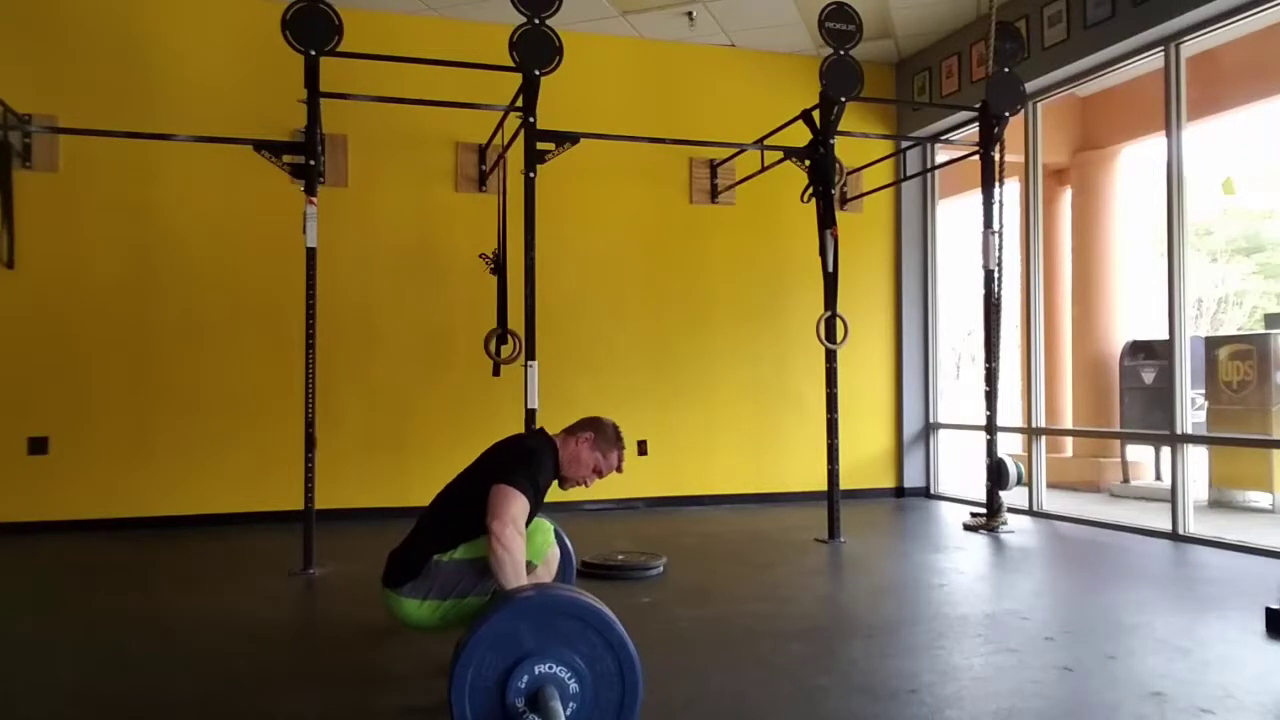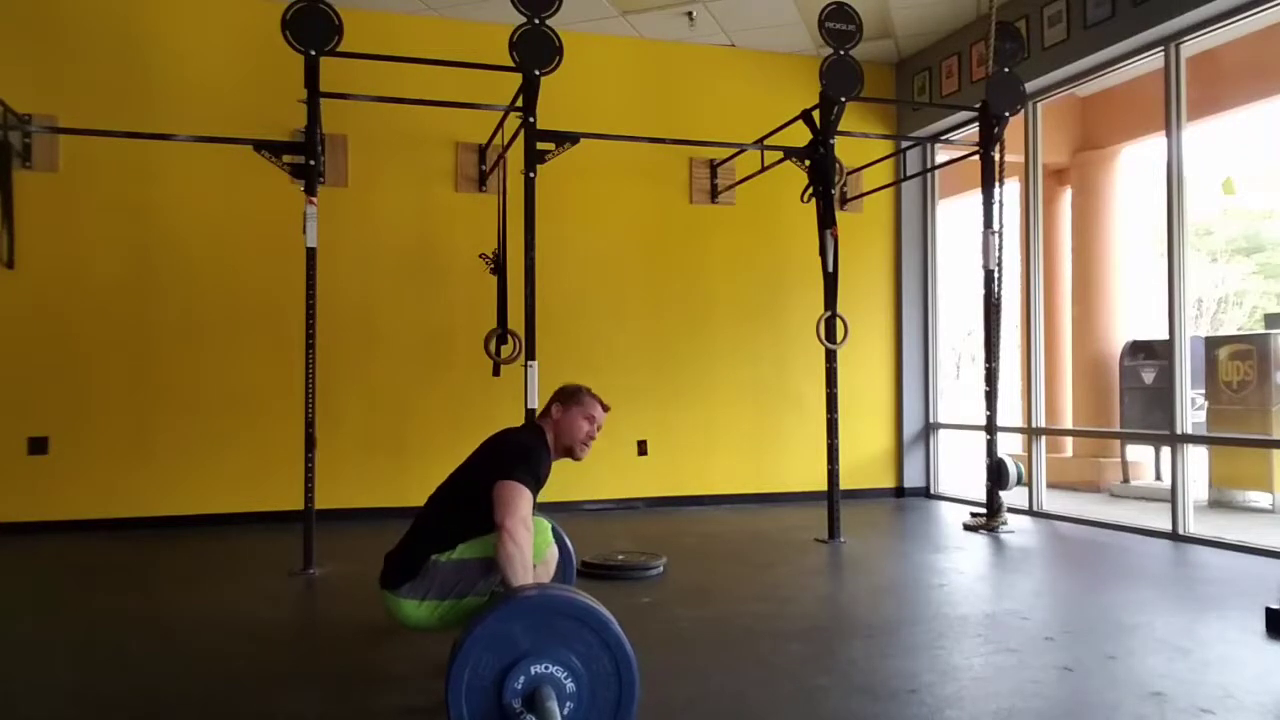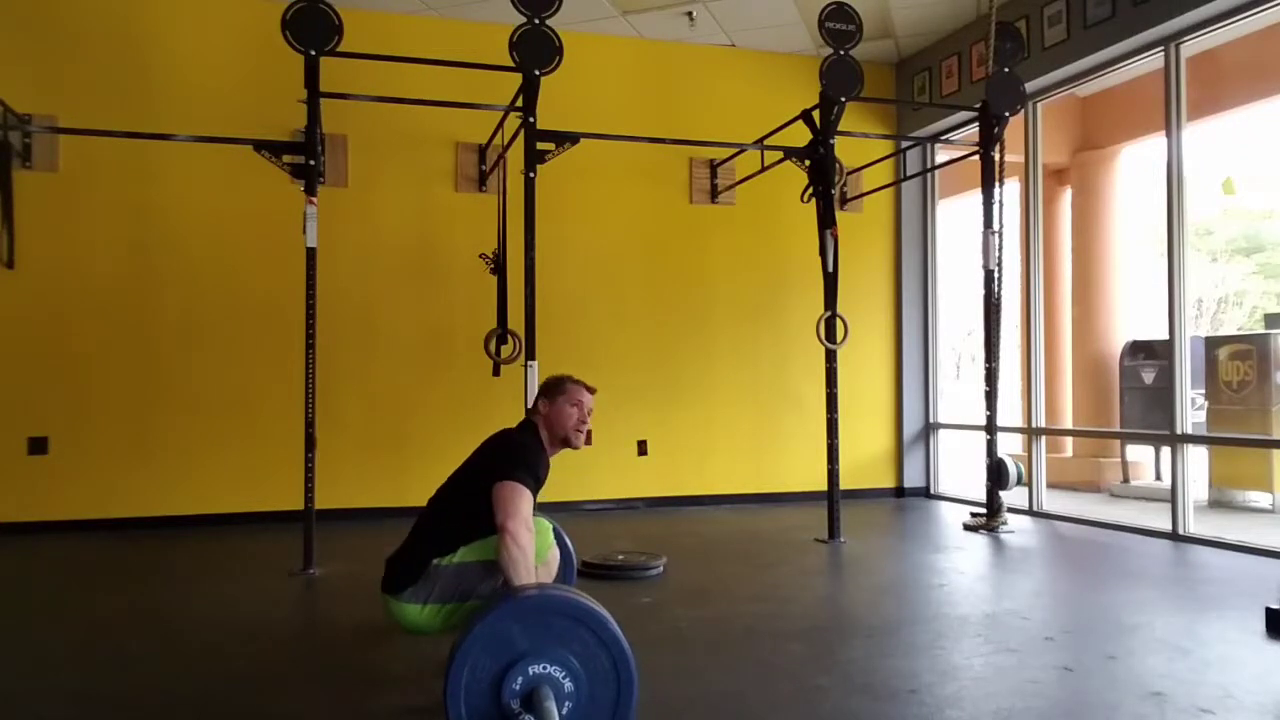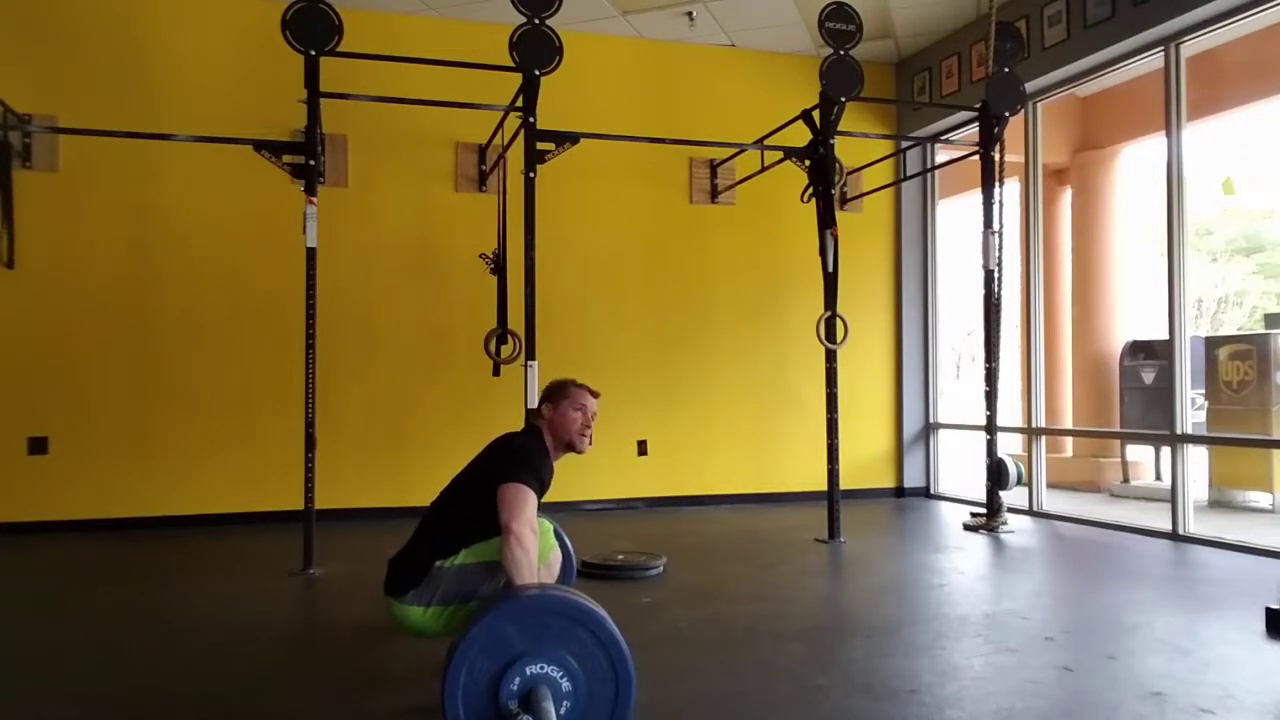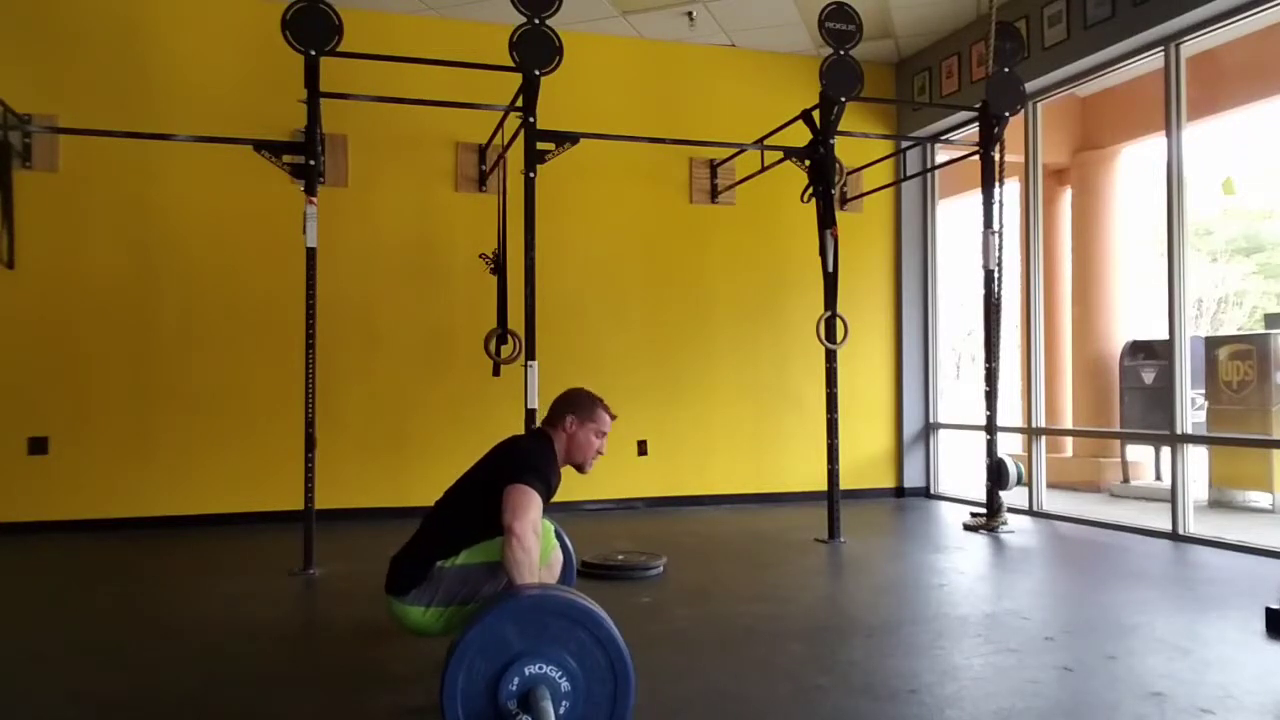
dt=0.3s
person 1, frame 1
left shoulder: (530, 452)
right shoulder: (534, 454)
right elbow: (502, 528)
left hip: (418, 580)
right hip: (421, 585)
right knee: (540, 542)
person 1, frame 2
left shoulder: (524, 446)
right shoulder: (527, 449)
right elbow: (512, 526)
left hip: (412, 582)
right hip: (417, 589)
right knee: (540, 543)
person 1, frame 3
left shoulder: (522, 447)
right shoulder: (524, 448)
right elbow: (514, 528)
left hip: (415, 584)
right hip: (418, 592)
right knee: (542, 545)
person 1, frame 4
left shoulder: (525, 451)
right shoulder: (528, 453)
right elbow: (517, 529)
left hip: (418, 586)
right hip: (423, 592)
right knee: (542, 542)
person 1, frame 5
left shoulder: (530, 450)
right shoulder: (537, 457)
right elbow: (519, 531)
left hip: (419, 582)
right hip: (422, 593)
right knee: (544, 548)
